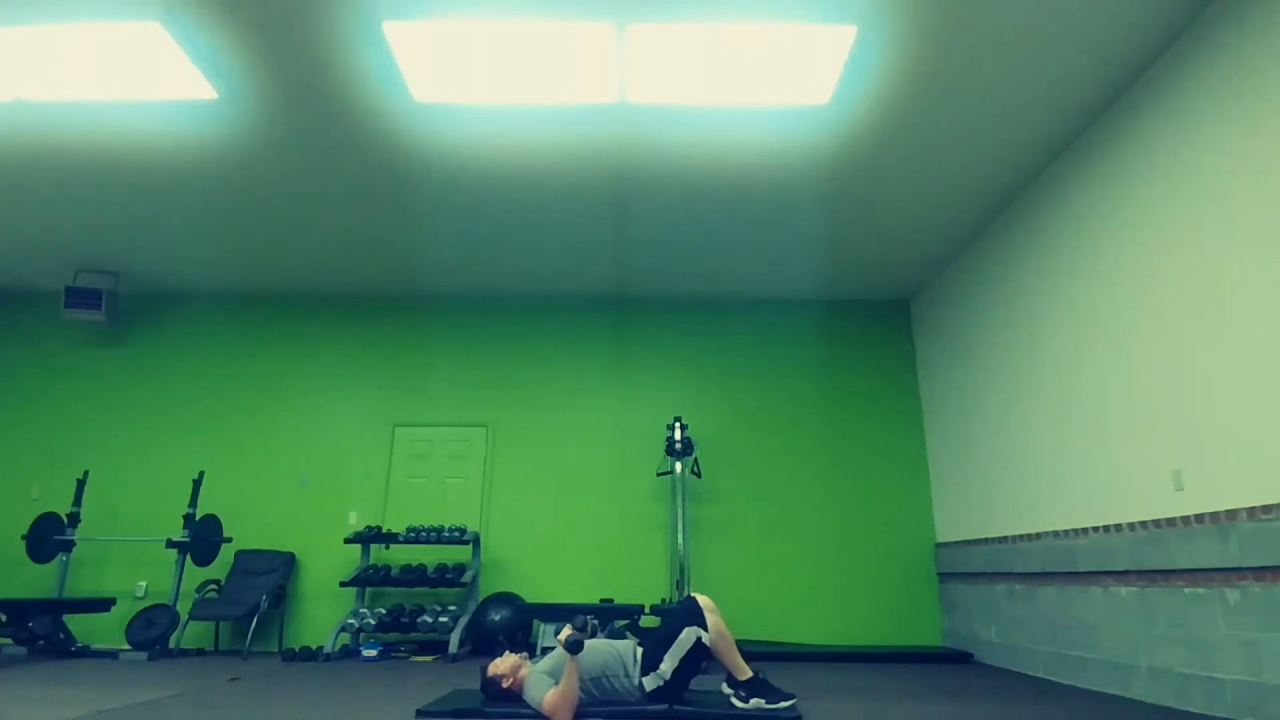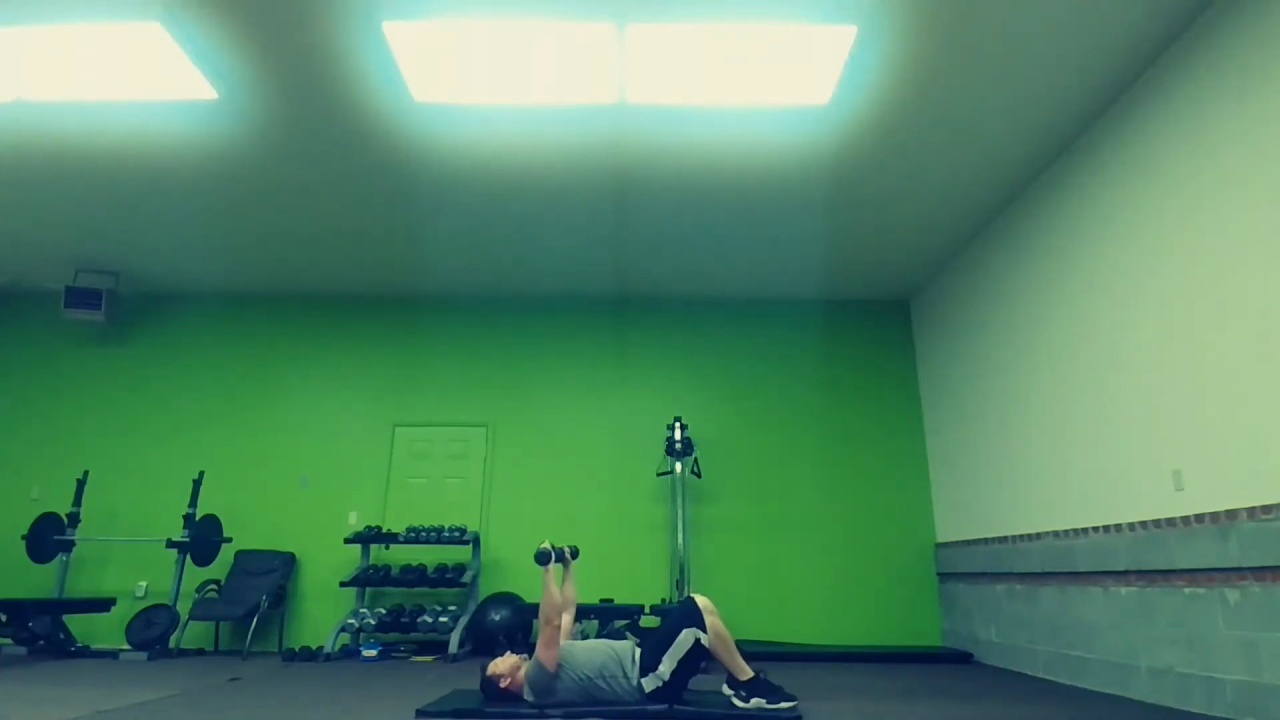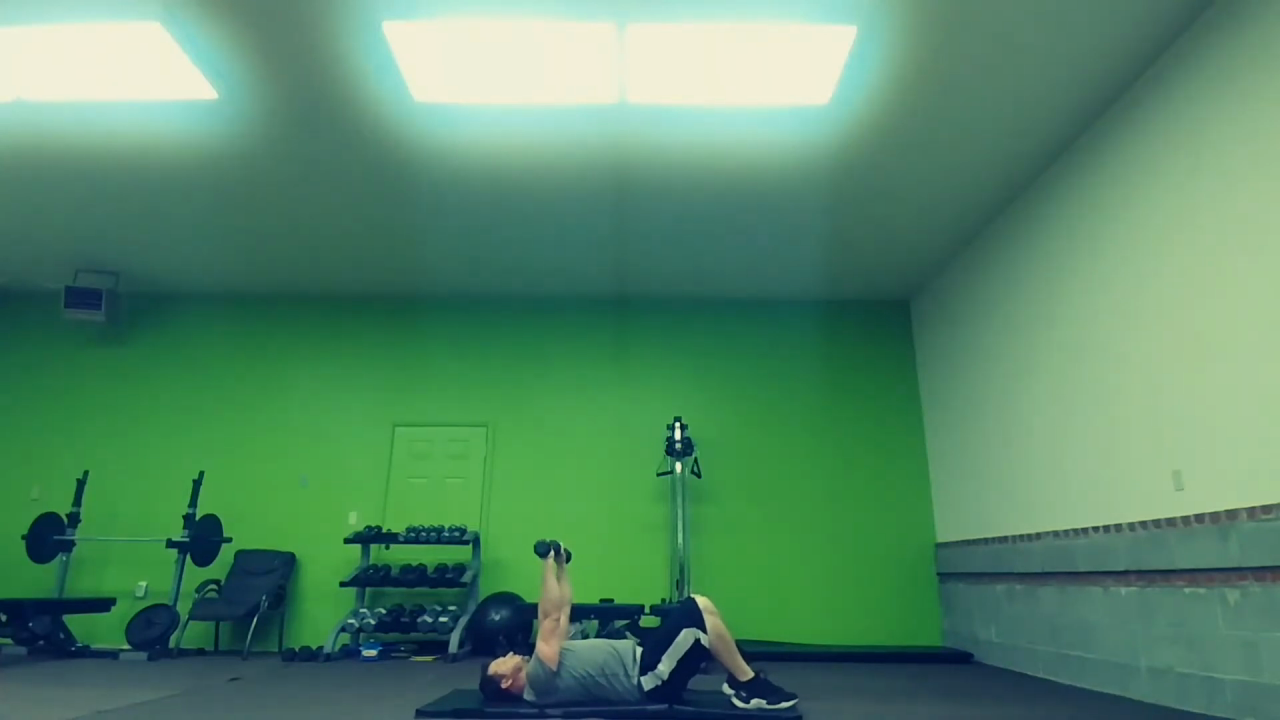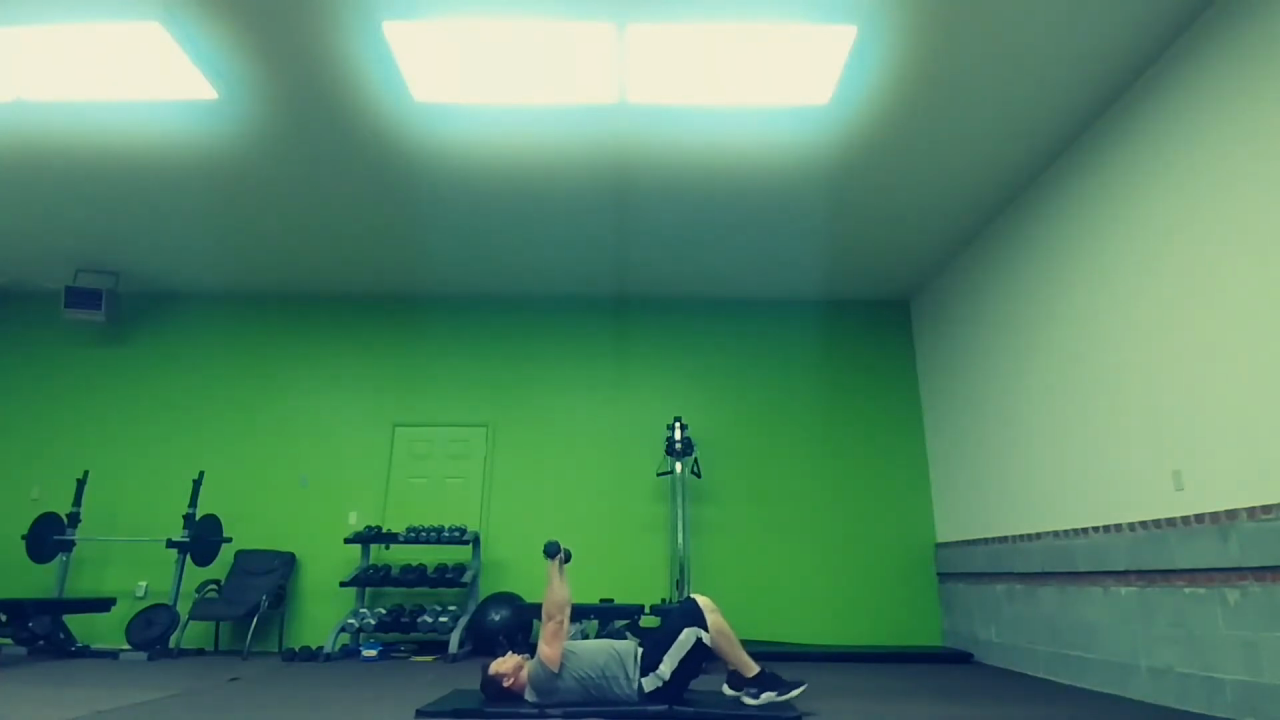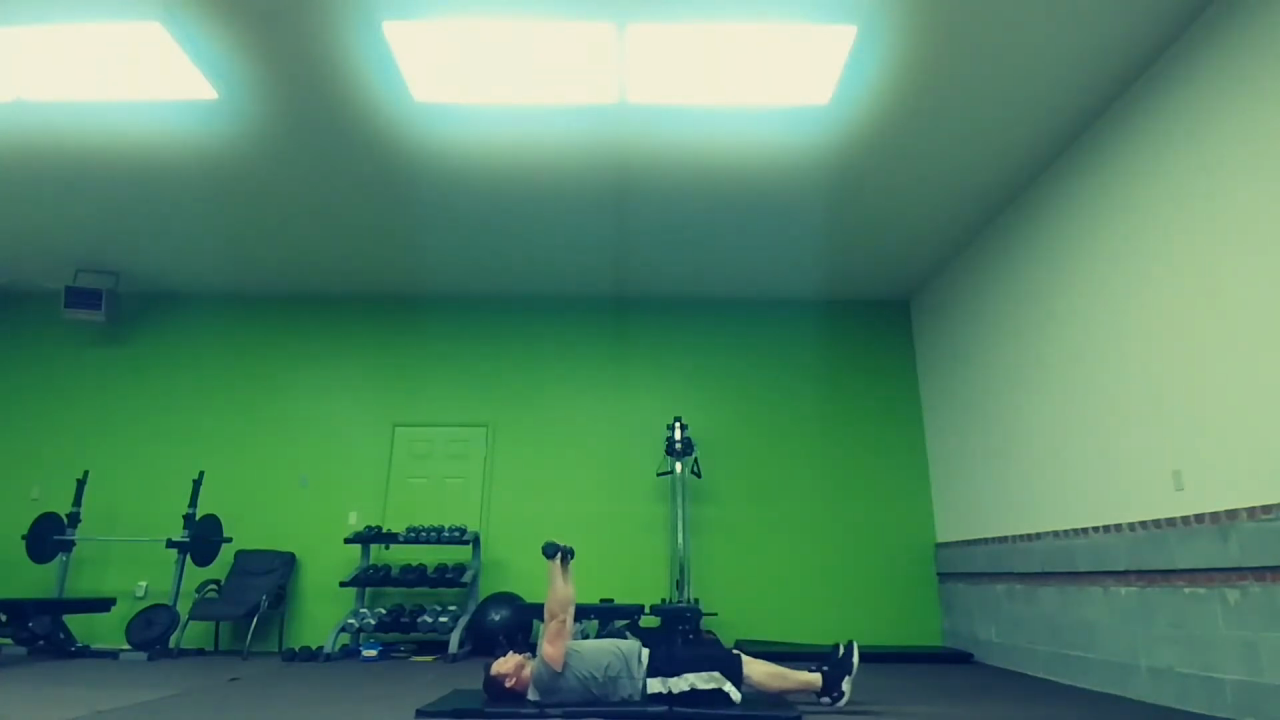
dt=1s
person 1, frame 1
left shoulder: (540, 670)
right shoulder: (533, 684)
right wrist: (571, 655)
left hip: (640, 657)
right hip: (648, 679)
left knee: (699, 605)
right knee: (700, 613)
left ankle: (739, 680)
right ankle: (749, 687)
person 1, frame 2
left shoulder: (545, 663)
right shoulder: (538, 682)
left elbow: (567, 612)
right elbow: (551, 623)
left wrist: (568, 567)
right wrist: (547, 570)
left hip: (641, 664)
right hip: (647, 679)
left knee: (698, 606)
right knee: (698, 612)
left ankle: (742, 681)
right ankle: (748, 686)
person 1, frame 3
left shoulder: (543, 669)
right shoulder: (540, 680)
left elbow: (563, 613)
right elbow: (550, 618)
left wrist: (561, 566)
right wrist: (546, 565)
left hip: (643, 665)
right hip: (647, 679)
left knee: (698, 606)
right knee: (699, 611)
left ankle: (741, 681)
right ankle: (749, 686)
person 1, frame 4
left shoulder: (541, 673)
right shoulder: (541, 680)
left elbow: (561, 618)
right elbow: (554, 620)
left wrist: (562, 568)
right wrist: (554, 566)
left hip: (641, 661)
right hip: (646, 680)
left knee: (698, 607)
right knee: (699, 611)
left ankle: (740, 678)
right ankle: (756, 680)
person 1, frame 5
left shoulder: (543, 674)
right shoulder: (545, 680)
left elbow: (565, 615)
right elbow: (557, 619)
left wrist: (566, 568)
right wrist: (554, 566)
left hip: (647, 662)
right hip: (648, 680)
left knee: (734, 661)
right knee: (739, 668)
left ankle: (818, 675)
right ankle: (827, 684)
